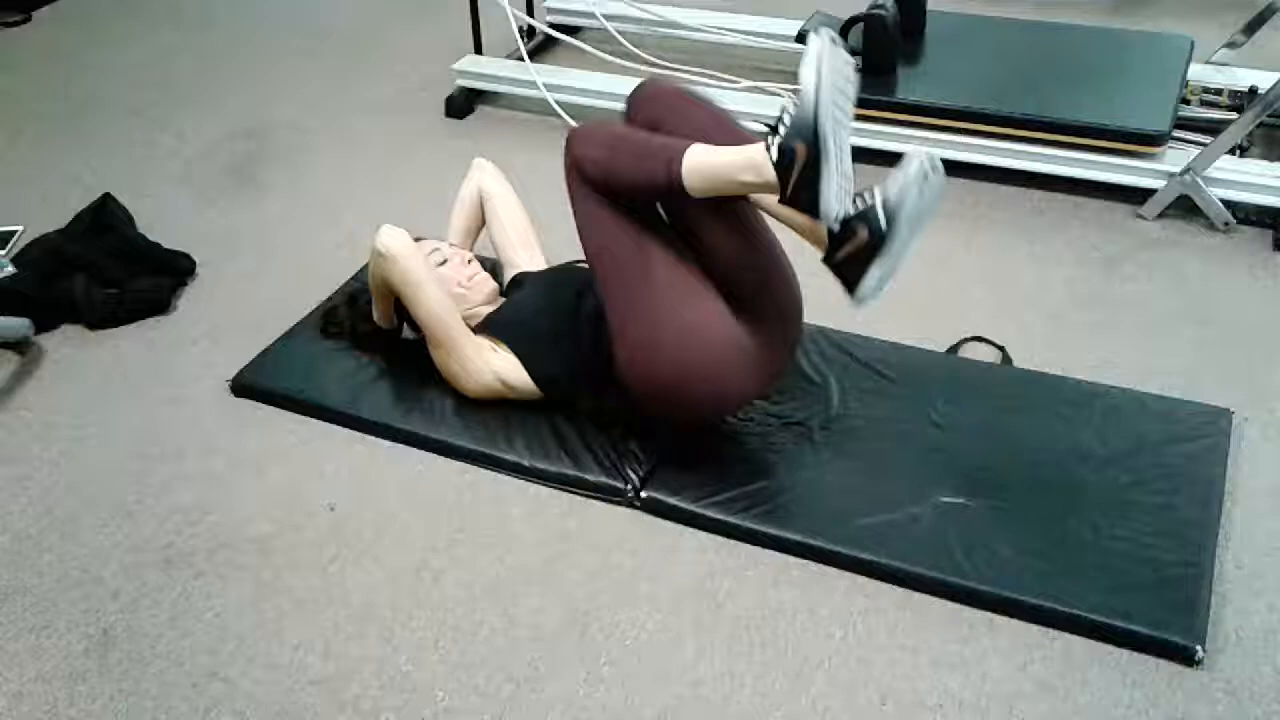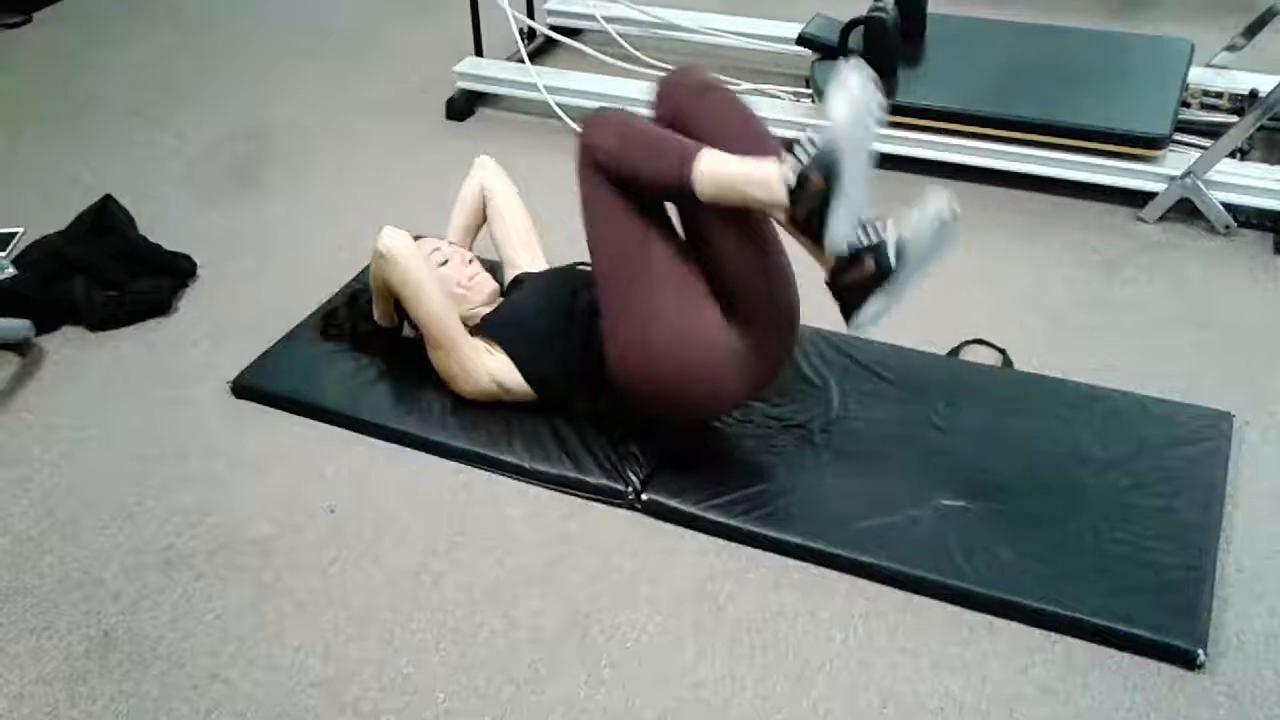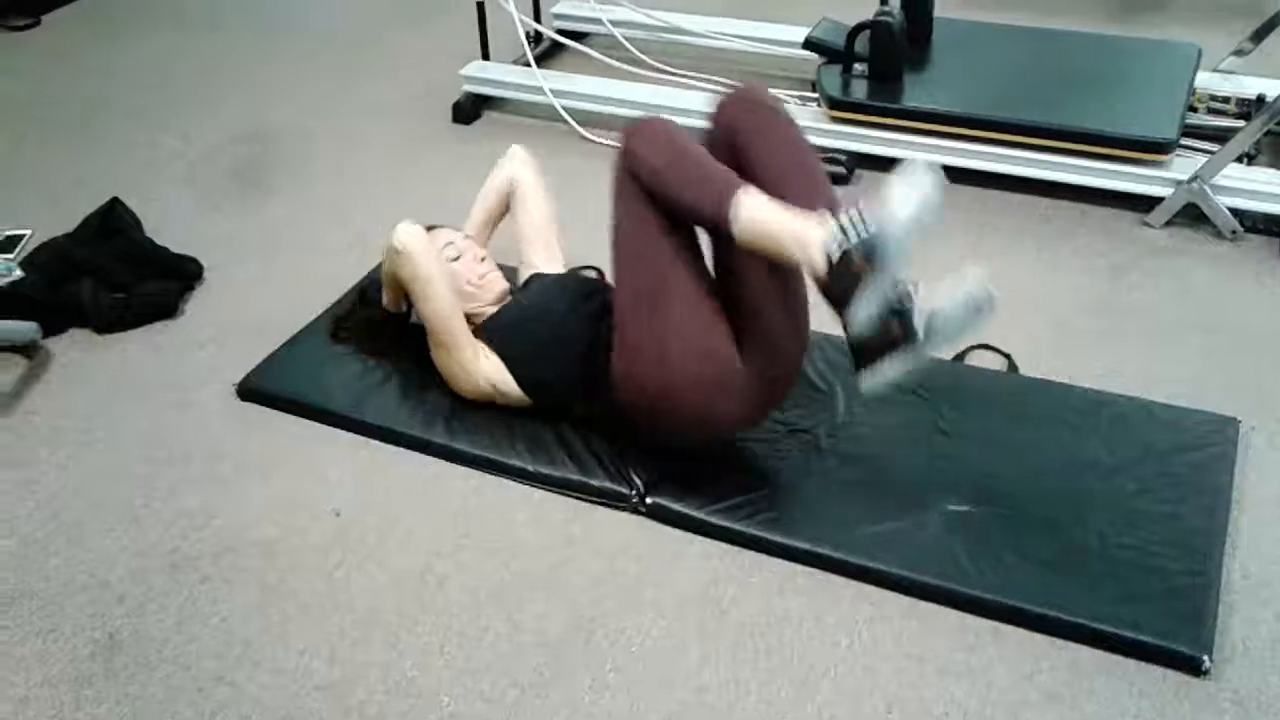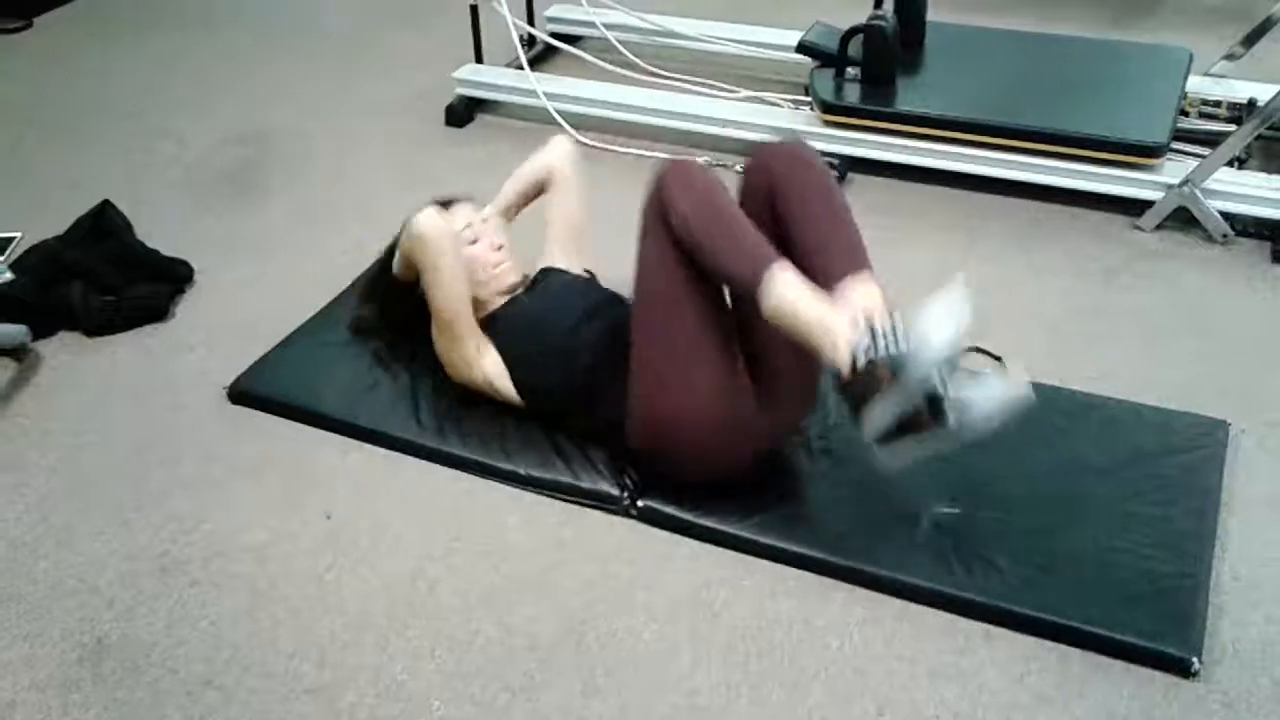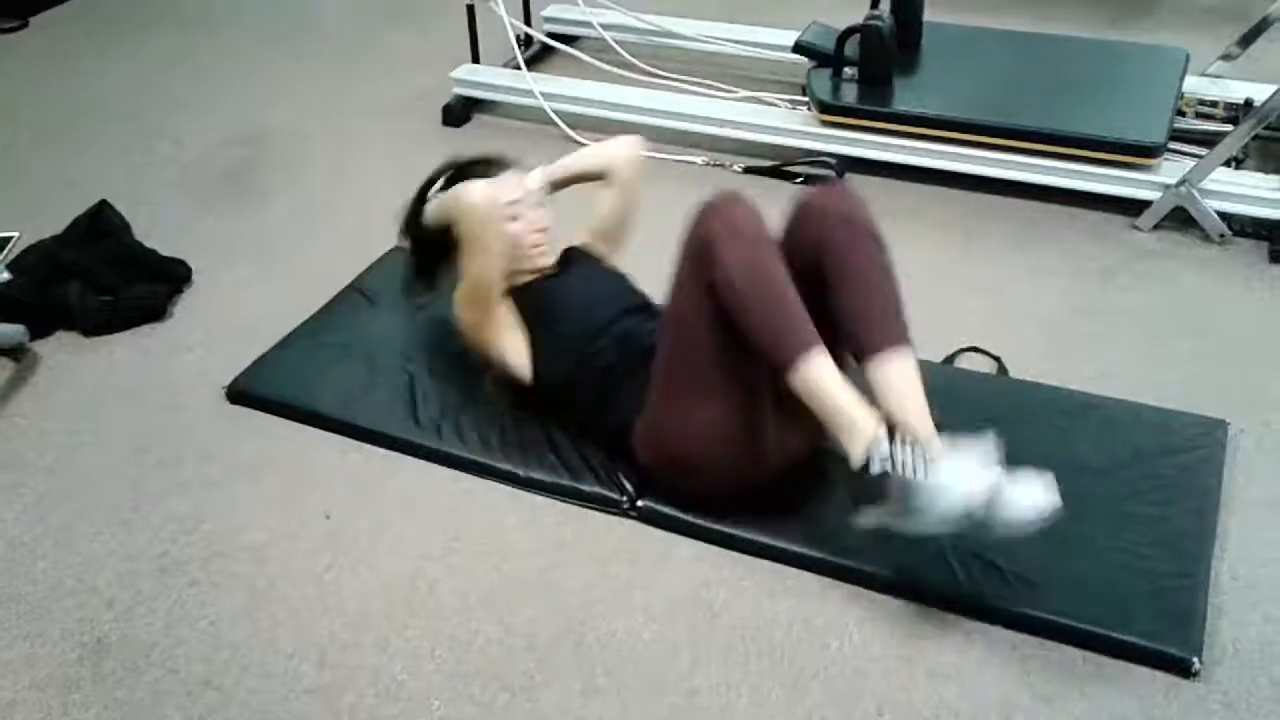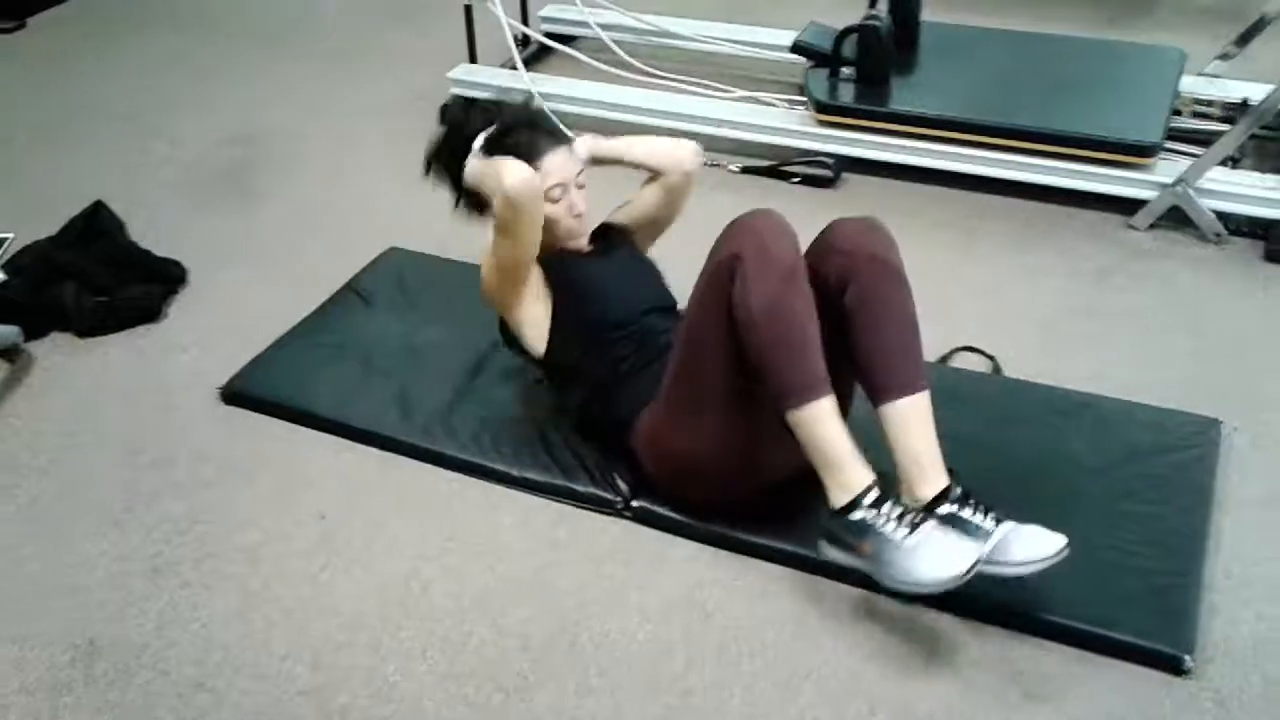
dt=0.1s
person 1, frame 1
left shoulder: (524, 287)
right shoulder: (477, 364)
left elbow: (483, 174)
right elbow: (390, 246)
left wrist: (446, 243)
right wrist: (382, 301)
left hip: (756, 326)
right hip: (692, 361)
left knee: (649, 104)
right knee: (590, 146)
left ankle: (848, 233)
right ankle: (791, 162)
person 1, frame 2
left shoulder: (525, 288)
right shoulder: (475, 365)
left elbow: (487, 172)
right elbow: (393, 246)
left wrist: (449, 243)
right wrist: (384, 299)
left hip: (752, 329)
right hip: (685, 363)
left knee: (683, 92)
right knee: (606, 131)
left ankle: (851, 258)
right ankle: (803, 185)
person 1, frame 3
left shoulder: (540, 286)
right shoulder: (478, 367)
left elbow: (515, 174)
right elbow: (409, 250)
left wrist: (465, 242)
right wrist: (400, 286)
left hip: (757, 349)
right hip: (684, 389)
left knee: (744, 107)
right knee: (647, 144)
left ankle: (878, 330)
right ankle: (839, 256)
person 1, frame 4
left shoulder: (556, 278)
right shoulder: (475, 354)
left elbow: (562, 153)
right elbow: (429, 230)
left wrist: (491, 213)
right wrist: (417, 244)
left hip: (762, 394)
right hip: (690, 423)
left knee: (783, 164)
right knee: (681, 182)
right ankle: (859, 358)
person 1, frame 5
left shoulder: (582, 260)
right shoulder: (493, 320)
left elbow: (625, 155)
right elbow: (479, 204)
left wrist: (536, 184)
right wrist: (451, 203)
left hip: (767, 409)
right hip: (696, 446)
left knee: (830, 207)
right knee: (725, 216)
left ankle: (923, 452)
right ankle: (876, 458)
person 1, frame 6
left shoulder: (613, 242)
right shoulder: (518, 289)
left elbow: (684, 160)
right elbow: (516, 189)
left wrist: (588, 148)
right wrist: (481, 167)
left hip: (773, 421)
right hip: (692, 450)
left knee: (857, 243)
right knee: (759, 236)
left ankle: (935, 498)
right ankle: (857, 506)
